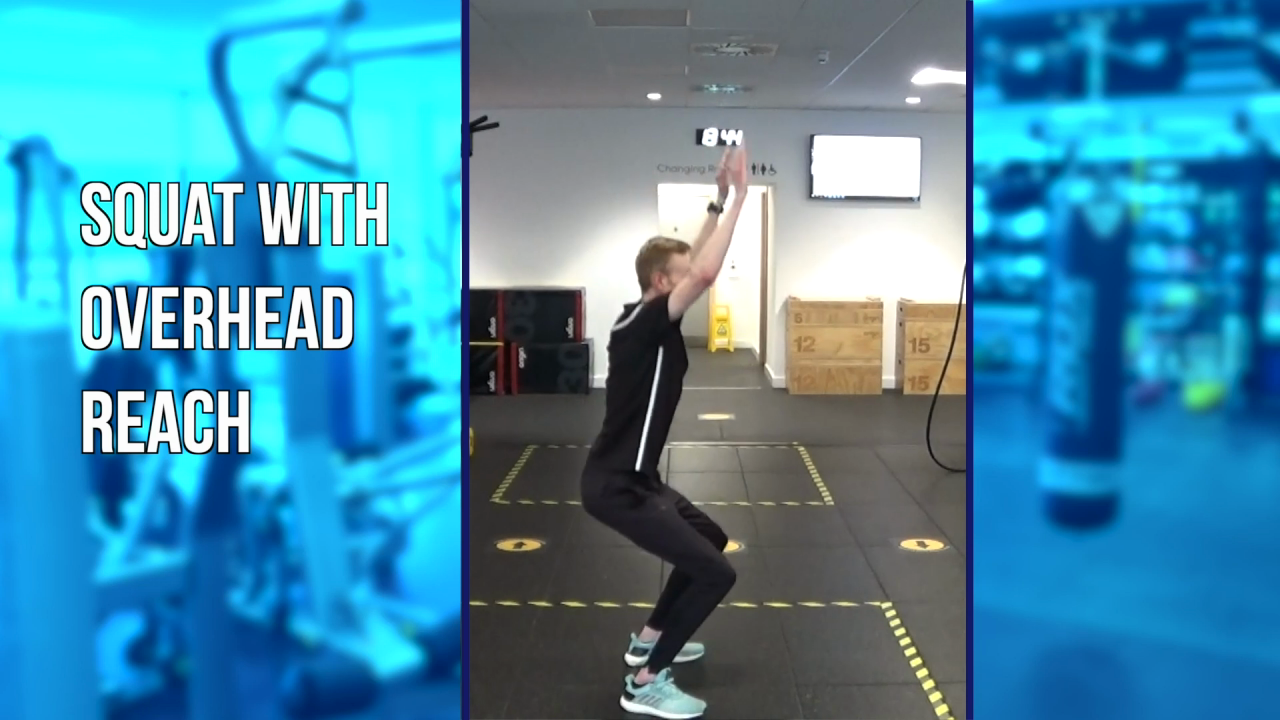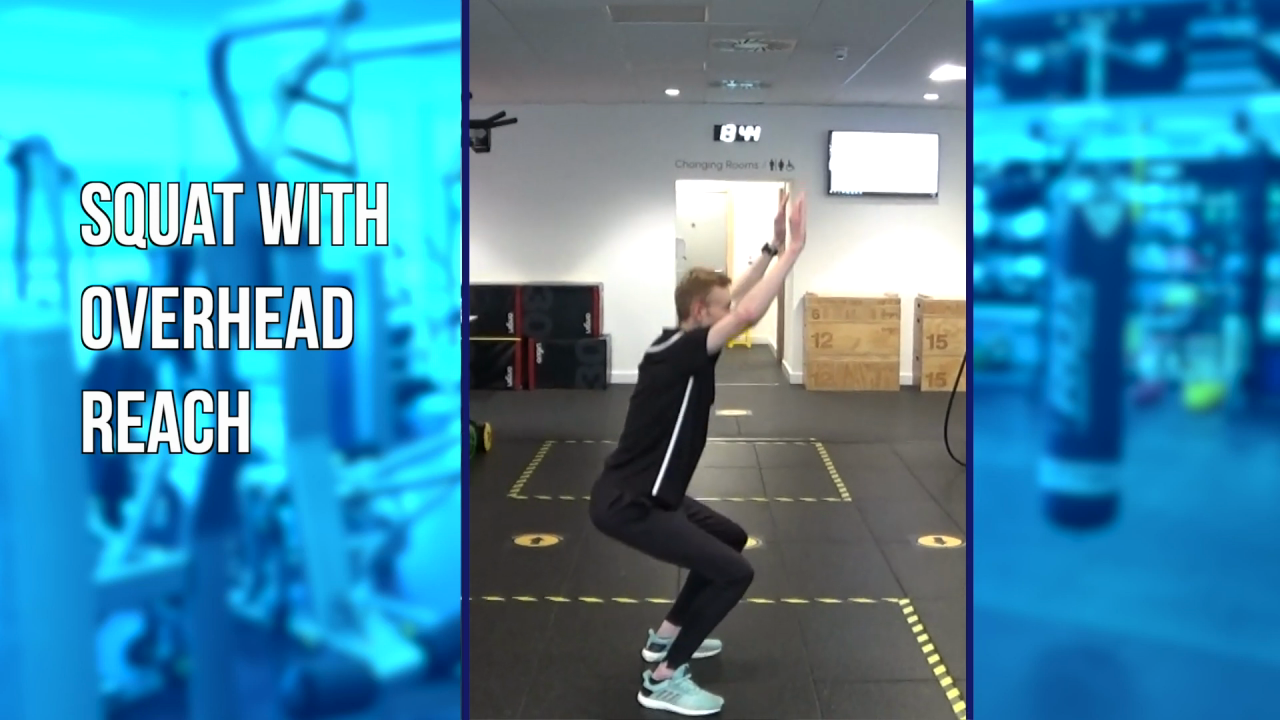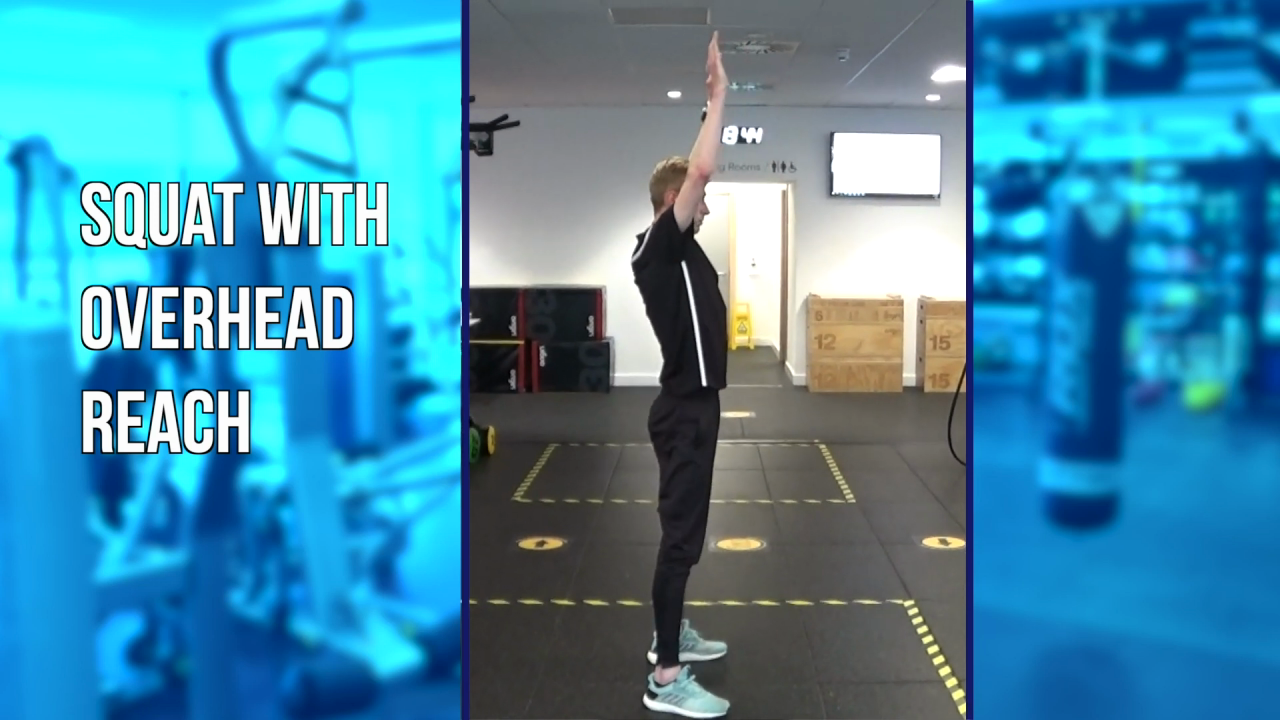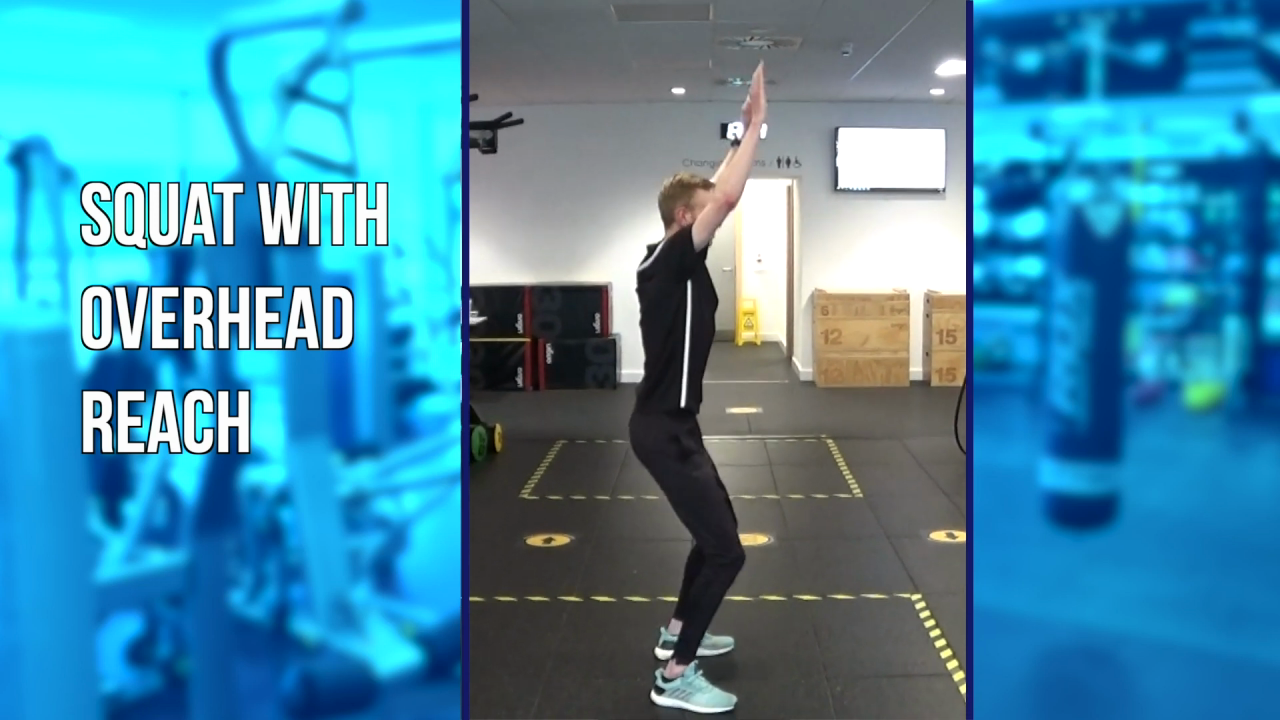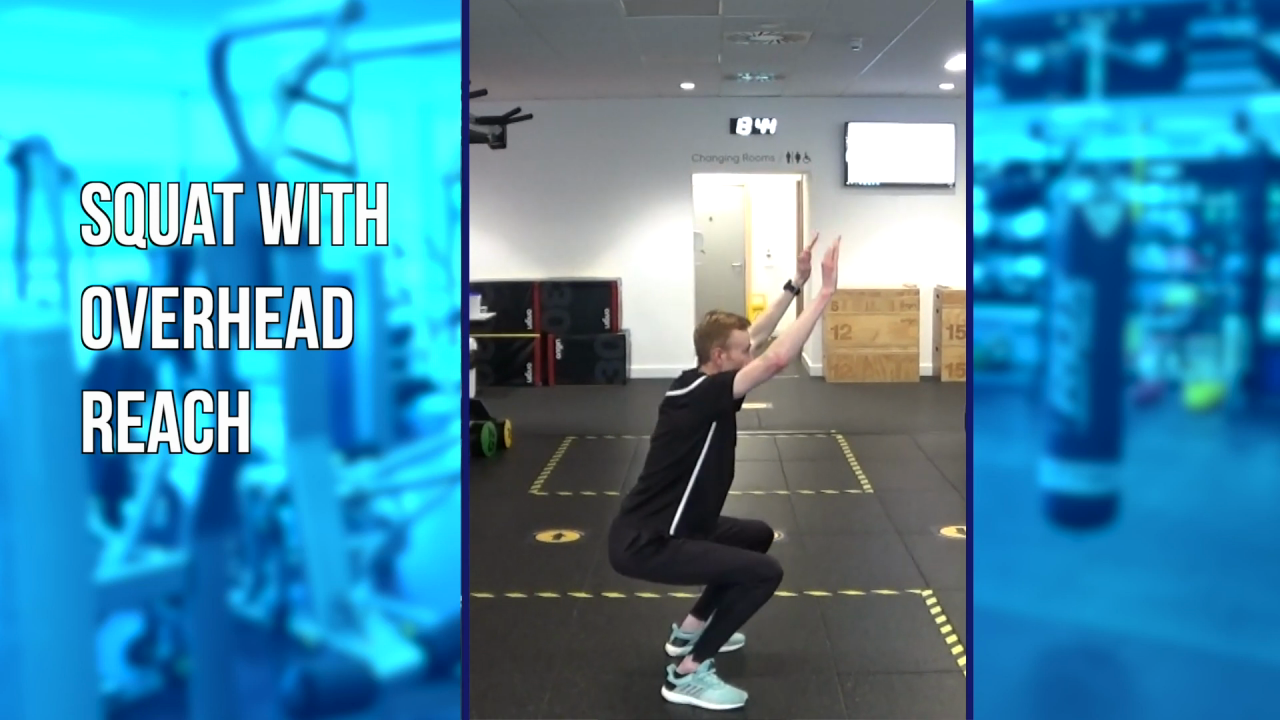
dt=1s
person 1, frame 1
left shoulder: (647, 320)
right shoulder: (644, 322)
left elbow: (695, 265)
right elbow: (705, 273)
left wrist: (720, 203)
right wrist: (737, 203)
left hip: (631, 477)
right hip: (617, 486)
left knee: (711, 541)
right knee: (715, 574)
left ankle: (649, 636)
person 1, frame 2
left shoulder: (682, 346)
right shoulder: (678, 352)
left elbow: (737, 304)
right elbow: (747, 315)
left wrist: (771, 248)
right wrist: (791, 251)
left hip: (648, 491)
right hip: (628, 502)
left knee: (730, 538)
right knee: (733, 572)
left ankle: (668, 632)
person 1, frame 3
left shoulder: (672, 248)
right shoulder: (661, 246)
left elbow: (695, 174)
right elbow: (700, 170)
left wrist: (715, 104)
right wrist: (717, 98)
left hip: (690, 405)
right hip: (685, 411)
left knee: (684, 533)
right knee: (681, 538)
left ankle: (670, 634)
person 1, frame 4
left shoulder: (671, 261)
right shoulder: (671, 259)
left elbow: (717, 196)
right elbow: (725, 199)
left wrist: (743, 138)
right wrist: (755, 131)
left hip: (673, 424)
right hip: (664, 430)
left knee: (716, 531)
right knee: (724, 548)
left ankle: (679, 628)
person 1, frame 5
left shoulder: (699, 385)
right shoulder: (704, 396)
left elbow: (759, 336)
right elbow: (777, 359)
left wrist: (796, 284)
right wrist: (824, 292)
left hip: (658, 528)
right hip: (642, 545)
left knee: (759, 536)
right knee: (764, 571)
left ankle: (691, 628)
right ankle: (688, 672)
